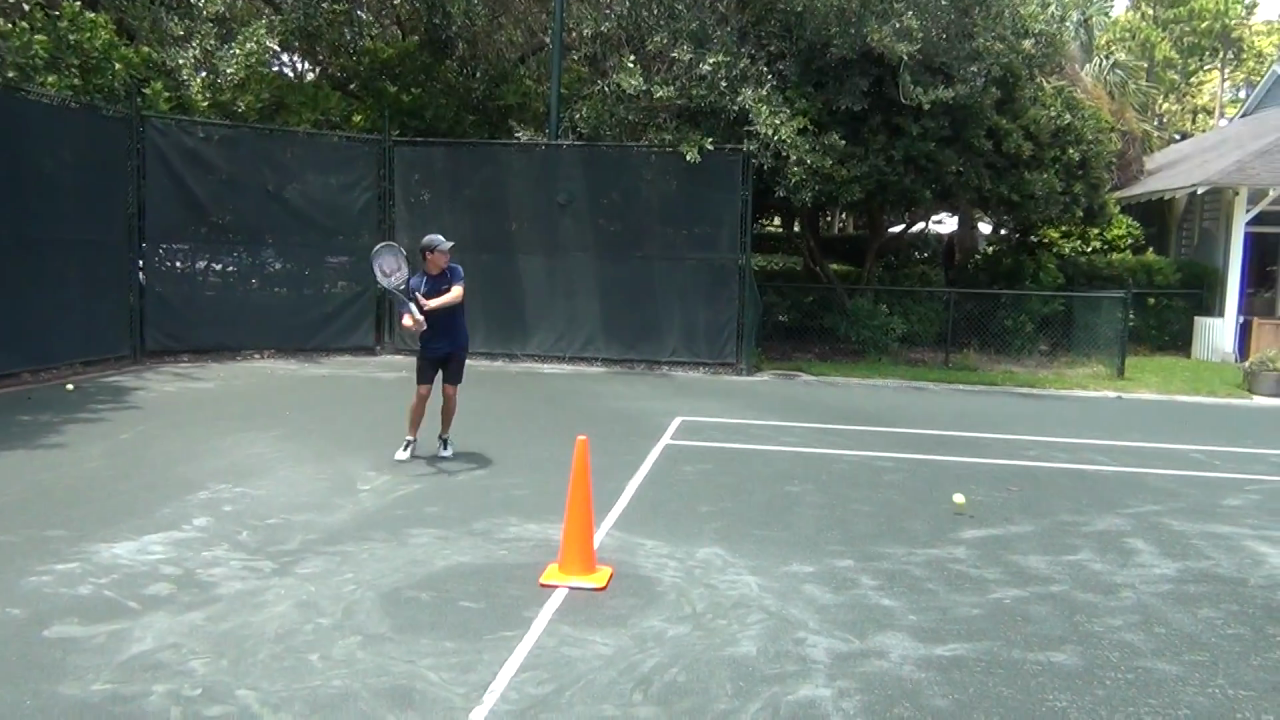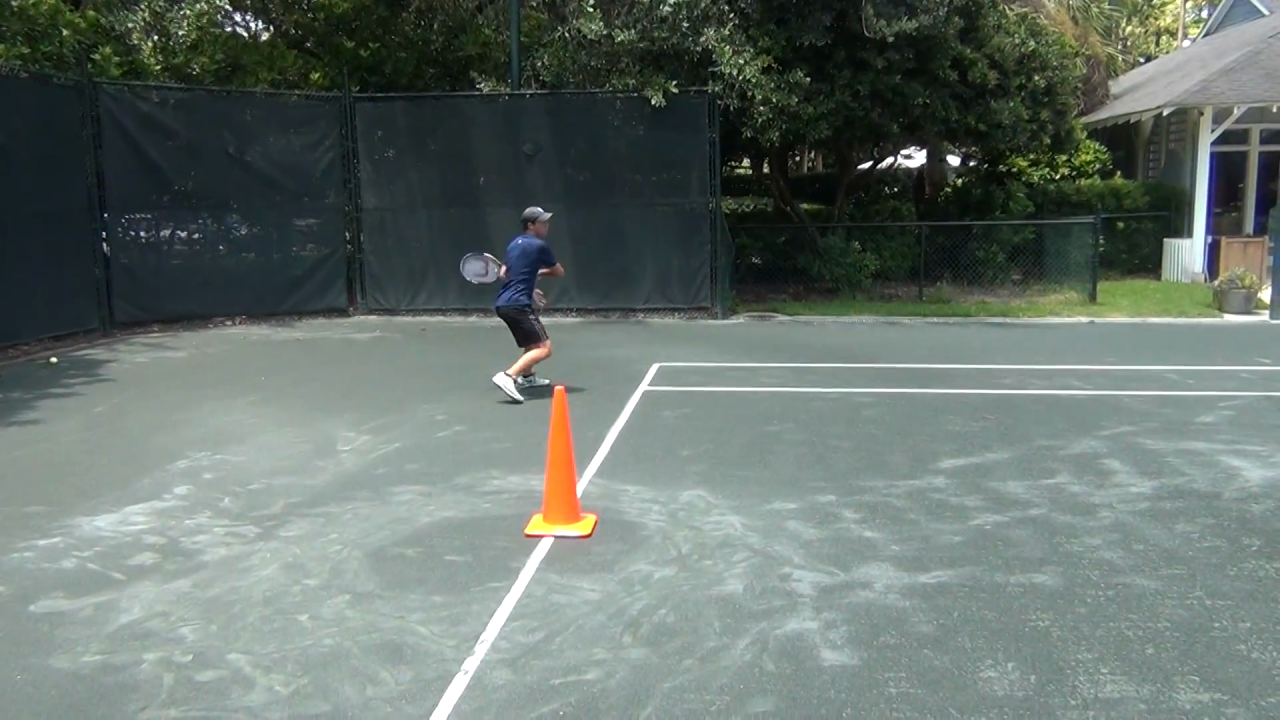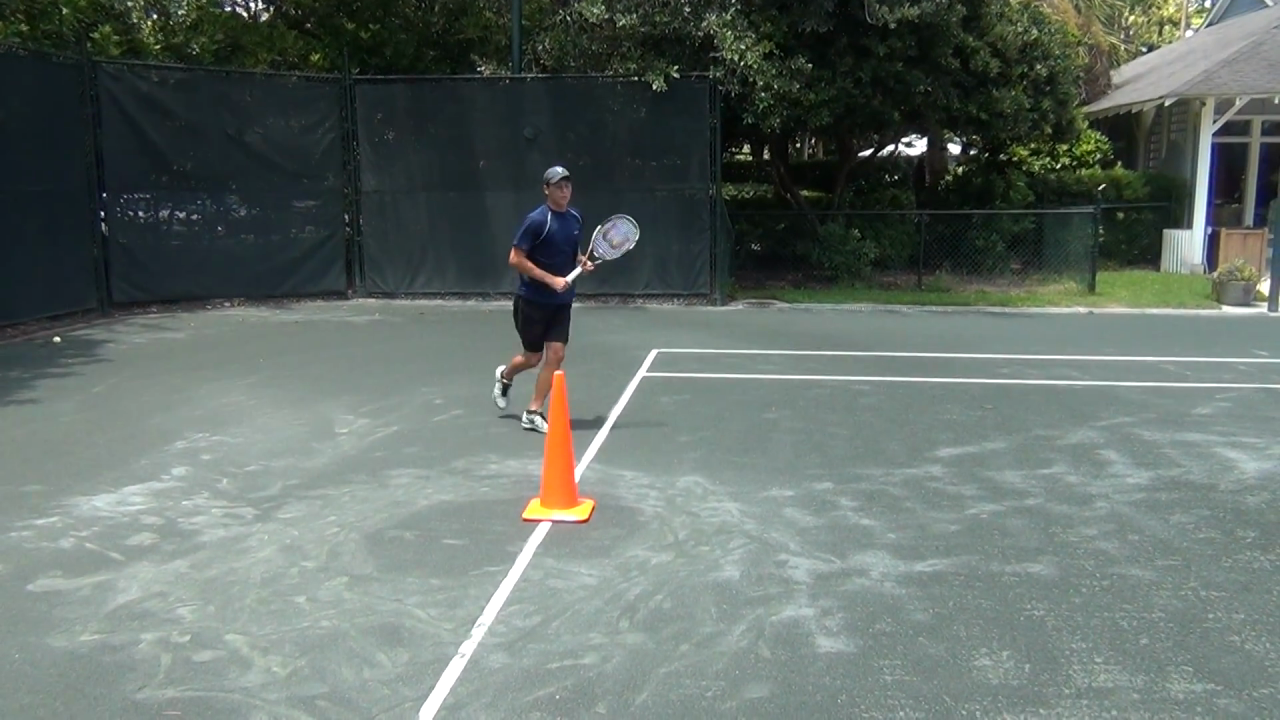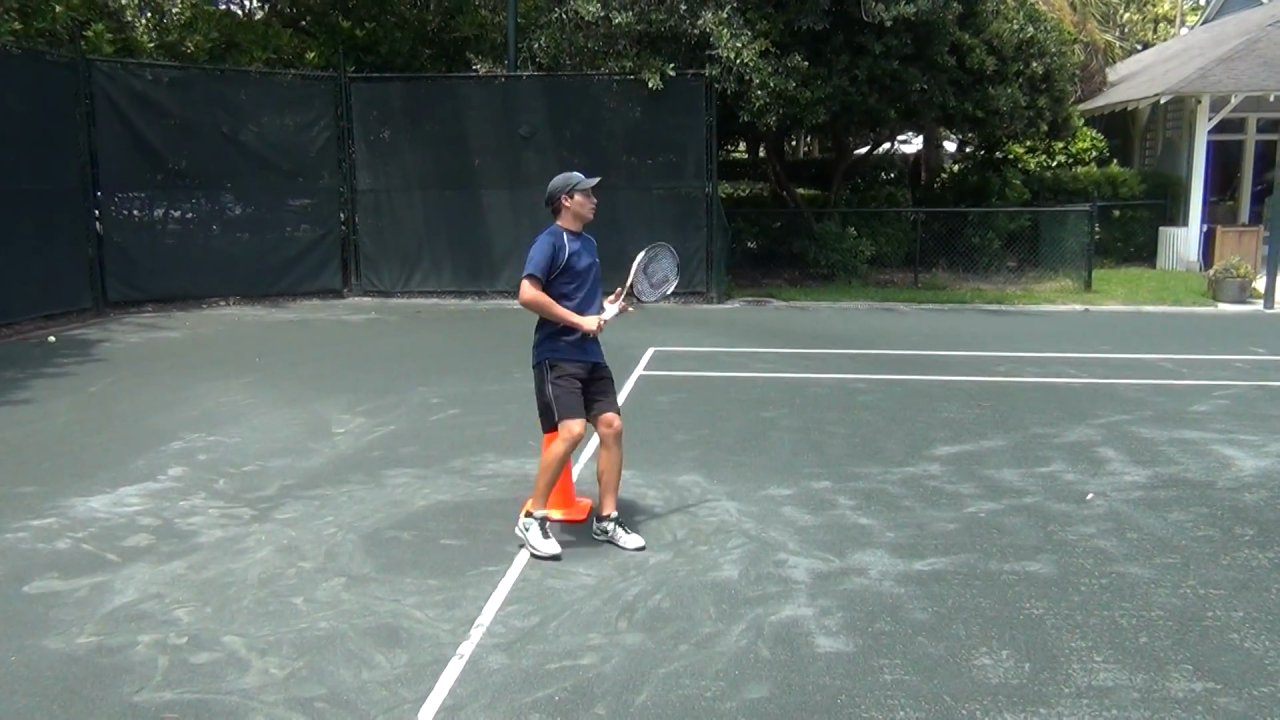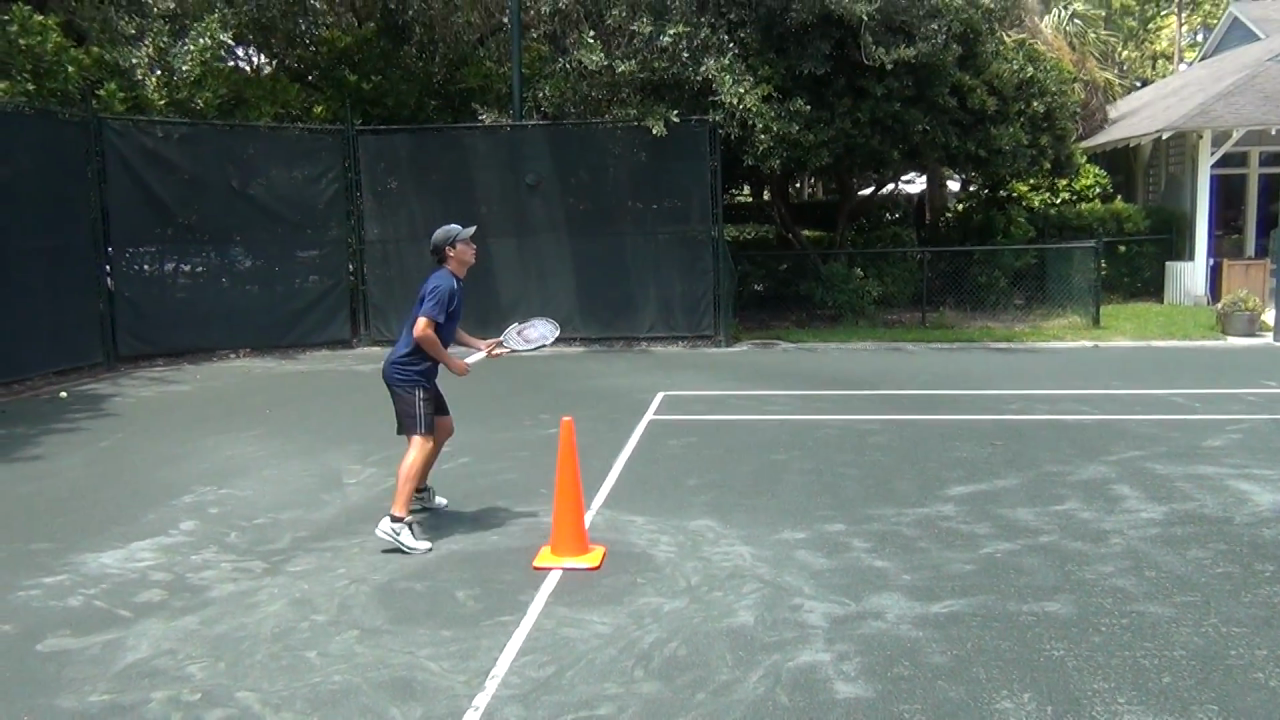
dt=1s
person 1, frame 1
left shoulder: (454, 271)
right shoulder: (415, 284)
left elbow: (457, 295)
right elbow: (405, 320)
left wrist: (431, 304)
right wrist: (411, 324)
left hip: (457, 345)
right hip: (429, 347)
left knee: (450, 392)
right knee: (422, 393)
left ankle: (444, 438)
right ankle: (410, 440)
person 1, frame 2
left shoulder: (515, 243)
right shoulder: (539, 246)
left elbow: (503, 273)
right elbow: (559, 272)
left hip: (503, 303)
right hip: (517, 305)
left knee: (532, 338)
right knee: (544, 349)
left ankle: (526, 376)
right ankle: (508, 376)
person 1, frame 3
left shoulder: (575, 218)
right shoulder: (536, 220)
right elbow: (515, 259)
left wrist: (582, 260)
right wrist: (550, 279)
left hip: (562, 300)
right hip: (532, 299)
left knee: (557, 355)
right knee: (532, 357)
left ankle: (534, 413)
right ankle: (504, 376)
person 1, frame 4
left shoulder: (588, 243)
right shoulder: (549, 242)
right elbow: (528, 295)
left wrist: (607, 302)
right wrist: (578, 321)
left hip: (589, 356)
right hip: (556, 356)
left knee: (611, 428)
right knee: (570, 432)
left ankle: (606, 518)
right ankle: (533, 517)
person 1, frame 5
left shoulder: (454, 283)
right shoulder: (442, 286)
left elbow: (448, 329)
right elbow: (422, 332)
left wrist: (480, 344)
right wrist: (451, 362)
left hip: (417, 373)
right hip: (408, 374)
left knee: (444, 427)
right knee: (422, 444)
left ankle: (419, 490)
right ankle: (397, 522)
